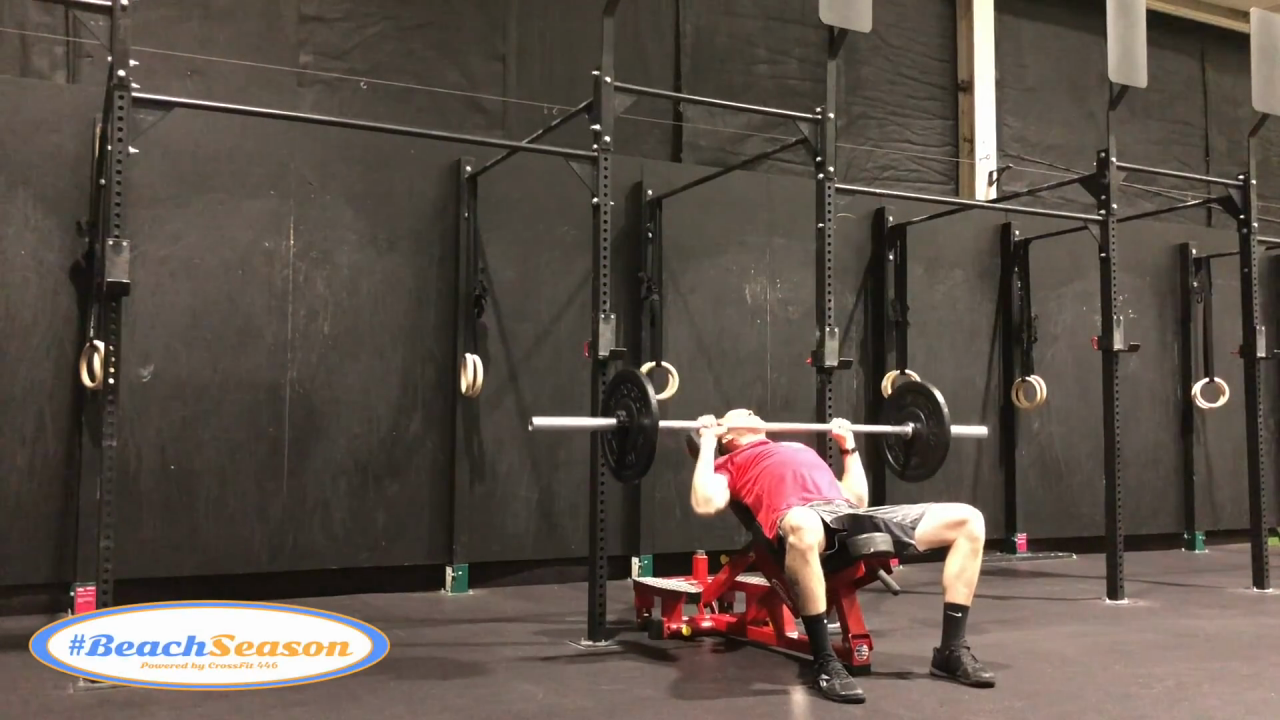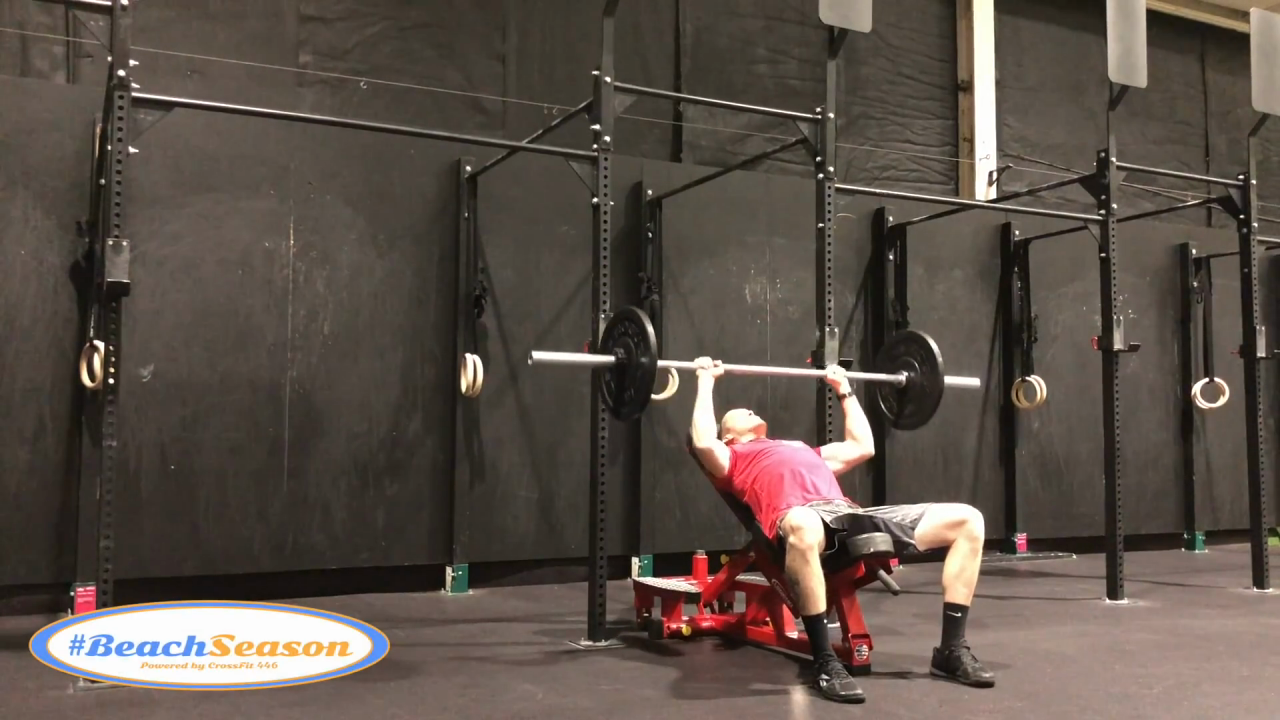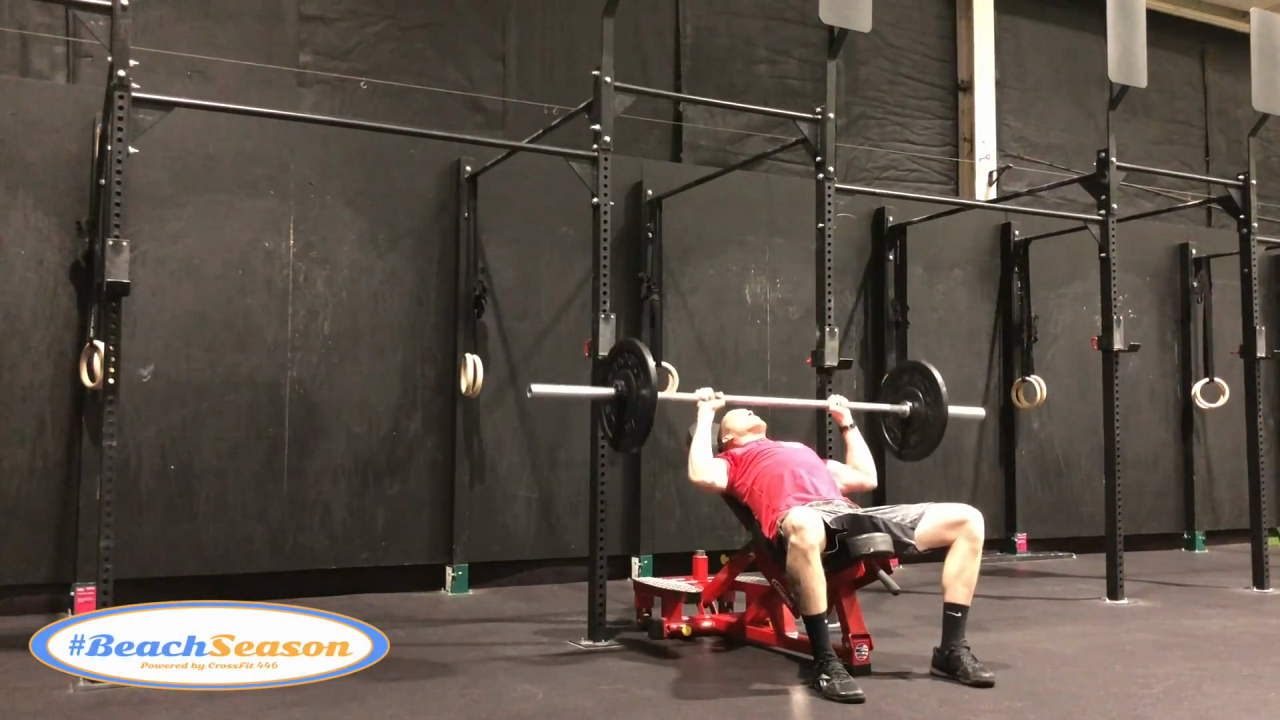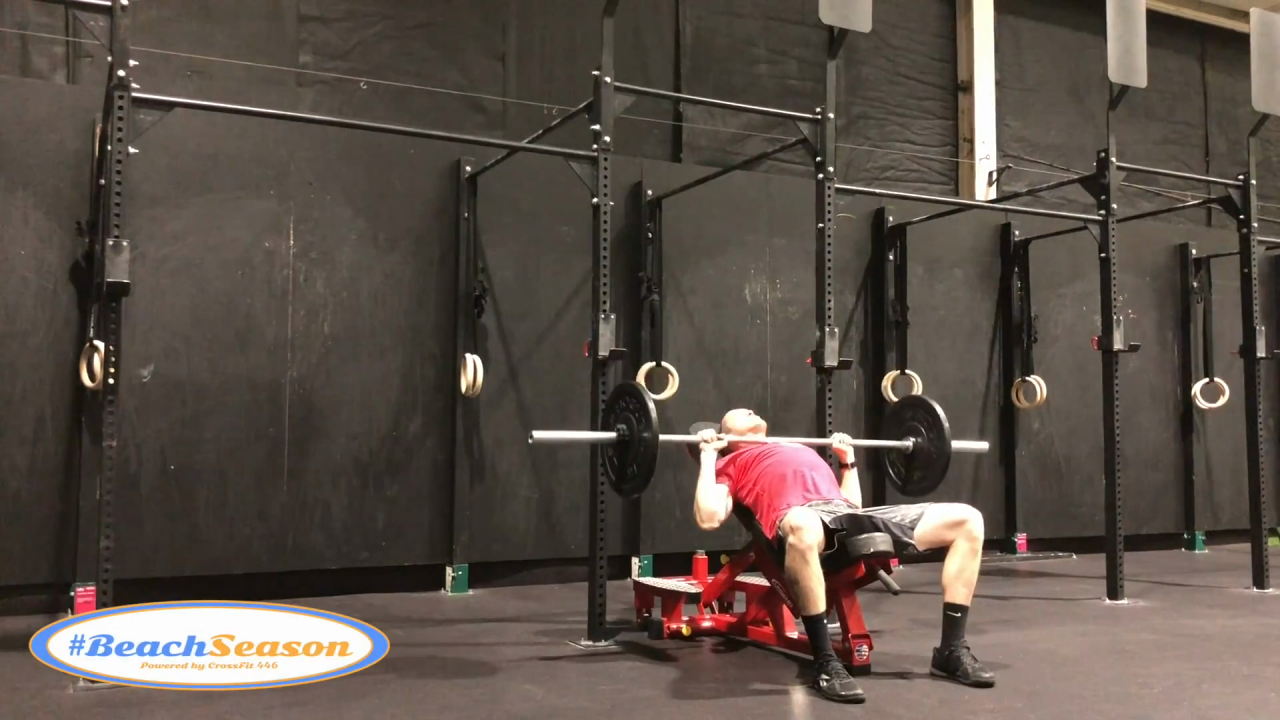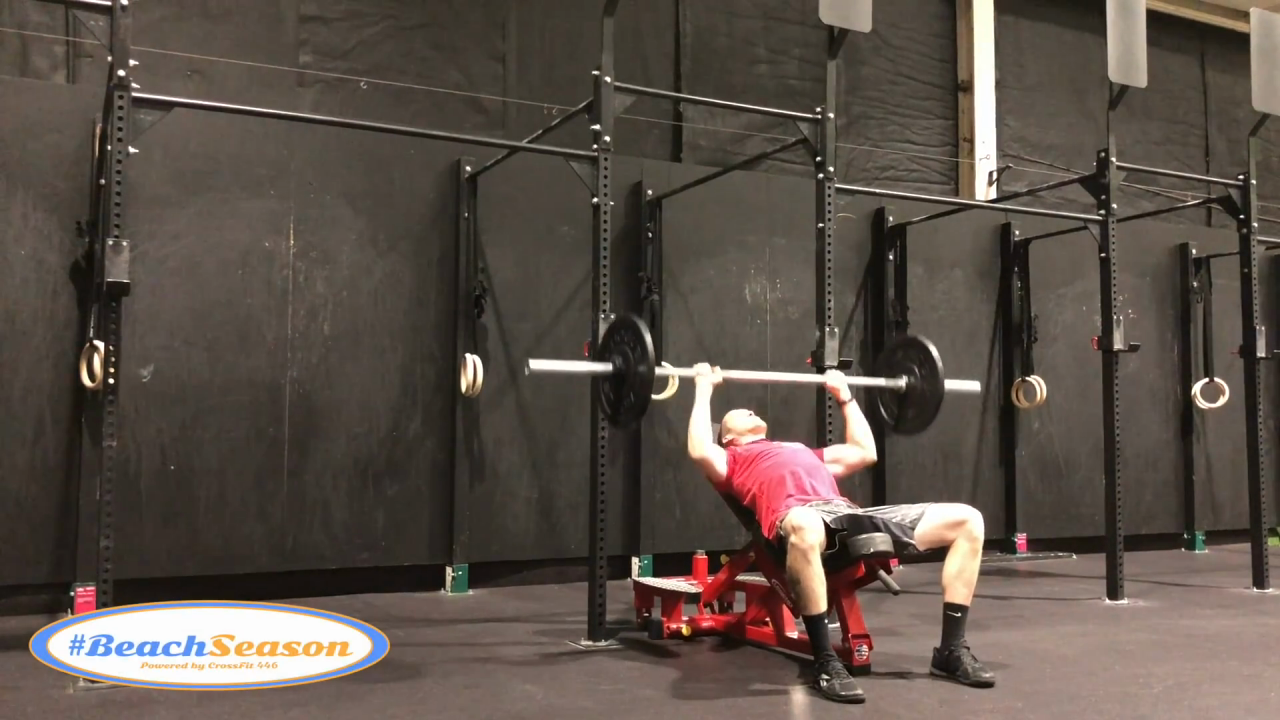
dt=0.4s
person 1, frame 1
left shoulder: (802, 450)
right shoulder: (731, 463)
right elbow: (705, 505)
left wrist: (848, 445)
right wrist: (708, 443)
left hip: (851, 515)
right hip: (802, 518)
left knee: (968, 521)
right knee: (803, 527)
left ankle: (952, 651)
right ankle: (825, 662)
person 1, frame 2
left shoulder: (804, 452)
right shoulder: (732, 459)
left elbow: (863, 447)
right elbow: (703, 443)
left wrist: (844, 391)
right wrist: (706, 382)
left hip: (853, 515)
right hip: (803, 519)
left knee: (968, 520)
right knee: (803, 527)
left ankle: (952, 650)
right ankle: (825, 662)
person 1, frame 3
left shoulder: (801, 450)
right shoulder: (732, 461)
left elbow: (866, 477)
right elbow: (701, 475)
left wrist: (846, 421)
right wrist: (706, 413)
left hip: (851, 514)
right hip: (804, 518)
left knee: (967, 520)
right knee: (805, 525)
left ankle: (952, 650)
right ankle: (826, 662)
person 1, frame 4
left shoulder: (803, 451)
right shoulder: (730, 465)
right elbow: (709, 519)
left wrist: (847, 460)
right wrist: (708, 455)
left hip: (850, 516)
right hip: (802, 517)
left knee: (966, 520)
right knee: (803, 526)
left ankle: (952, 651)
right ankle: (825, 662)
person 1, frame 5
left shoulder: (804, 453)
right shoulder: (732, 461)
left elbow: (865, 453)
right elbow: (700, 451)
left wrist: (844, 395)
right wrist: (704, 387)
left hip: (851, 514)
right hip: (802, 519)
left knee: (967, 521)
right knee: (805, 528)
left ankle: (952, 651)
right ankle: (826, 663)
